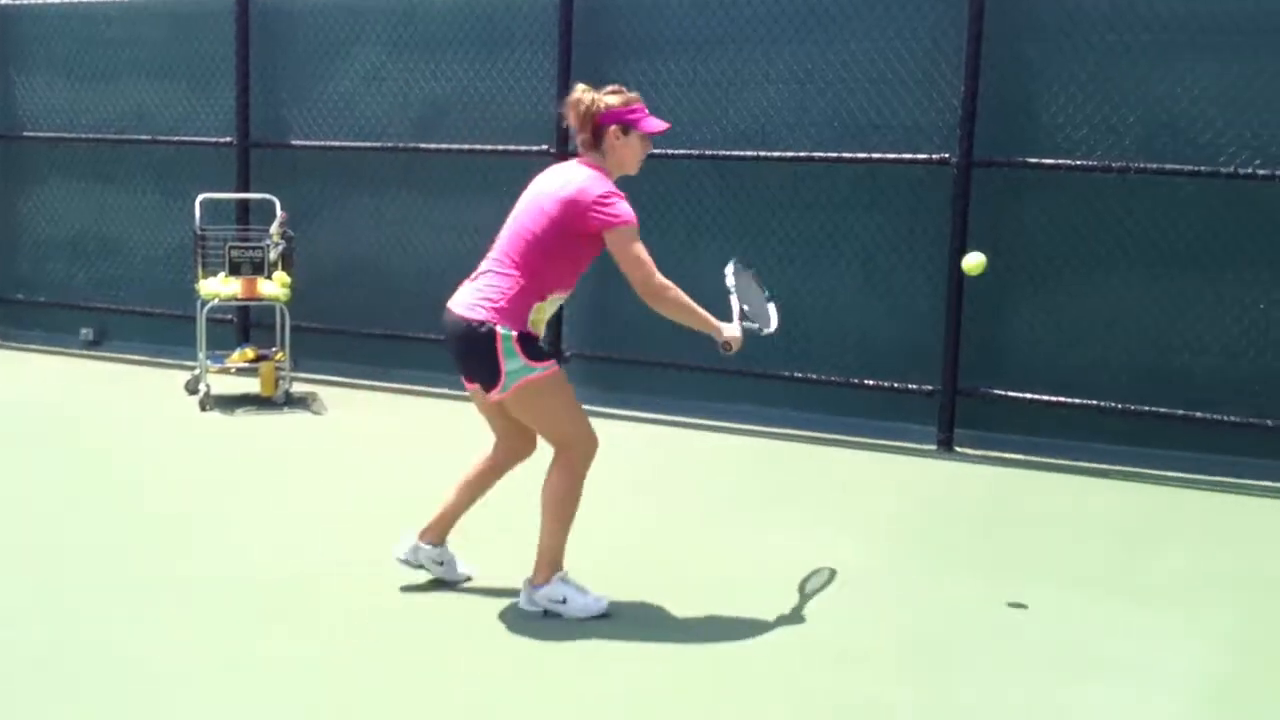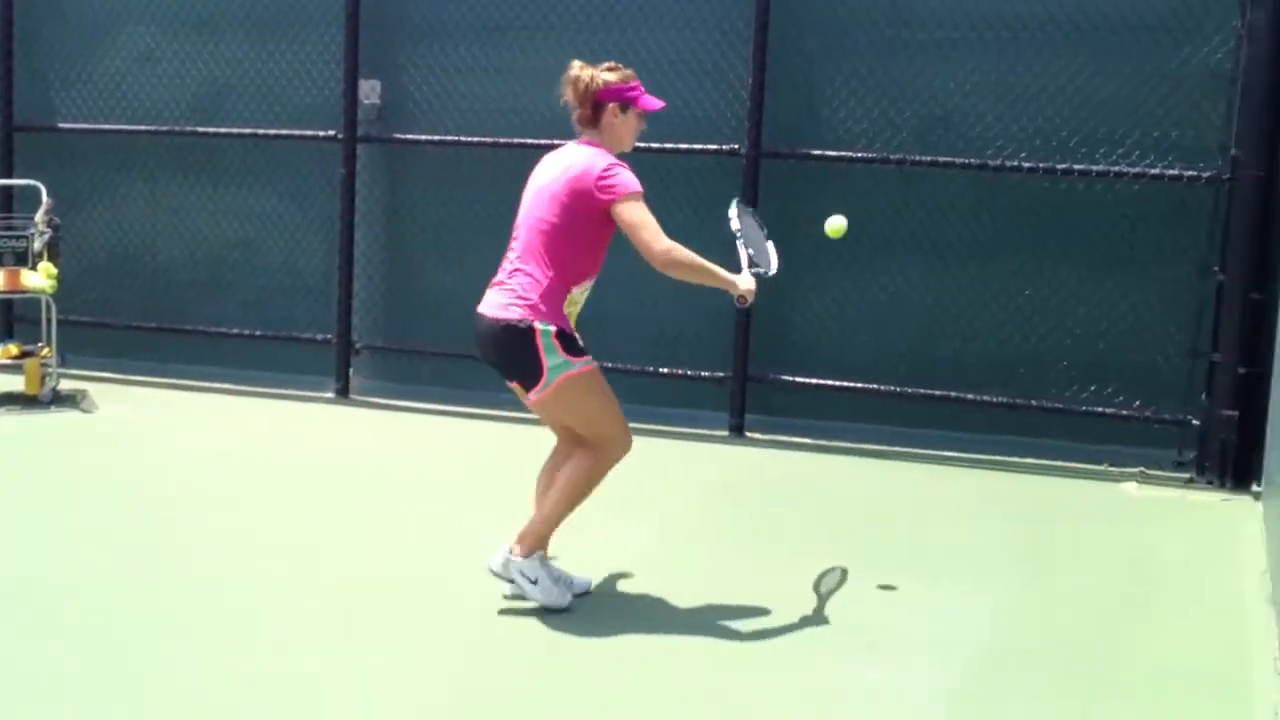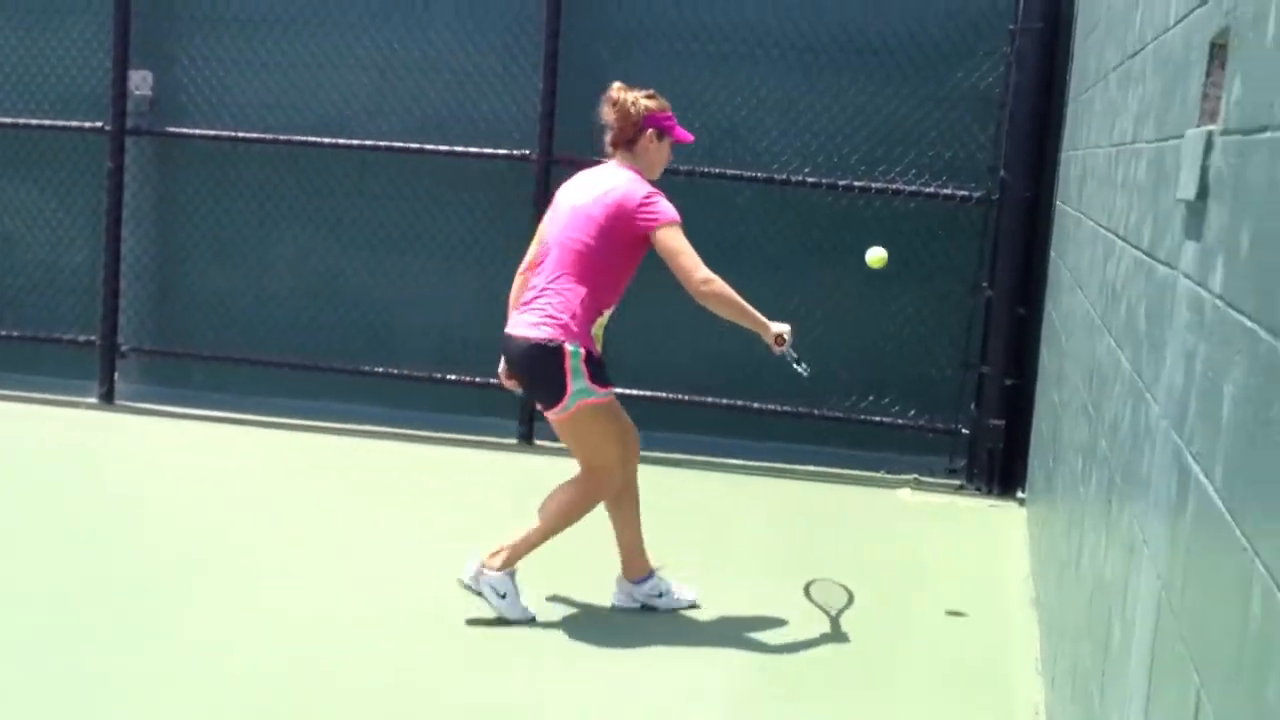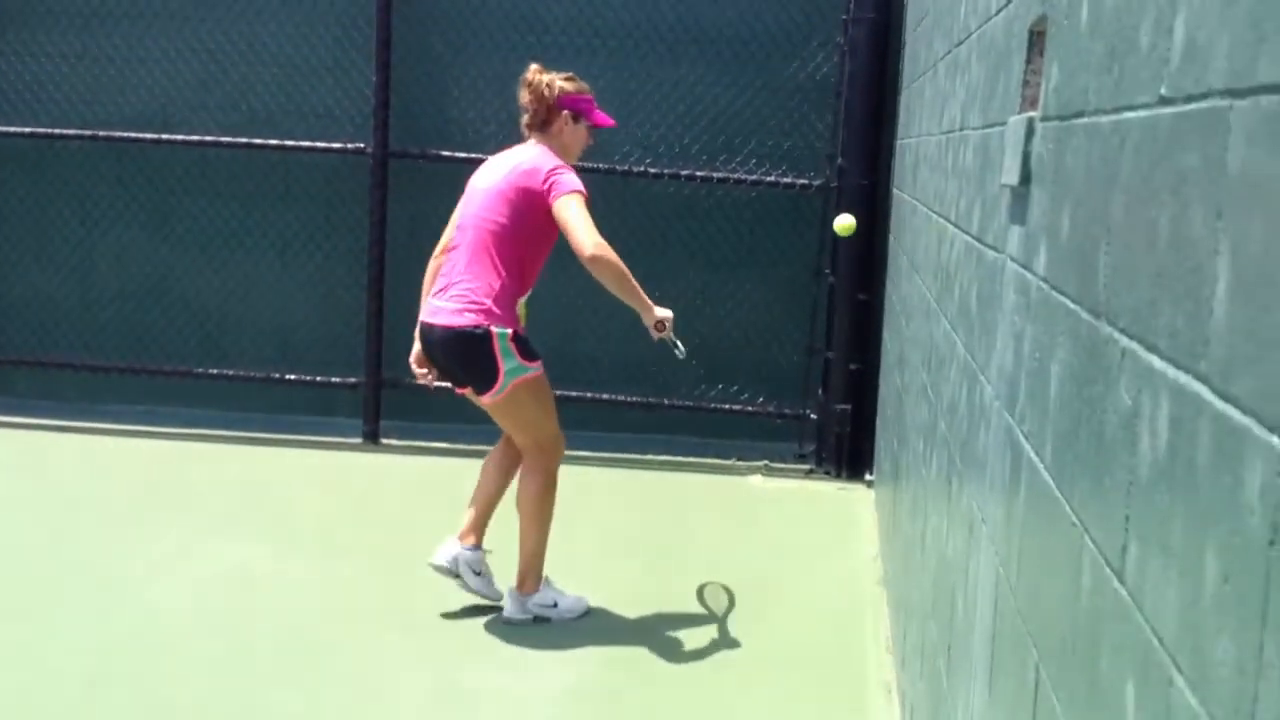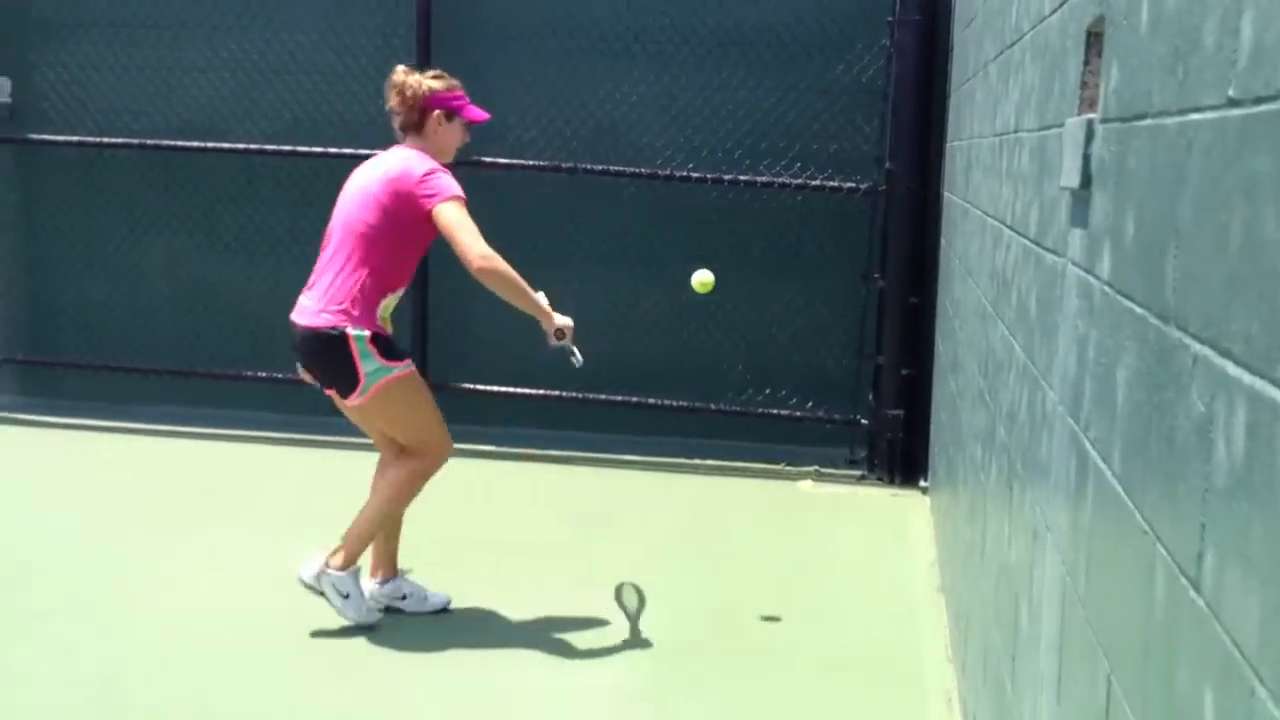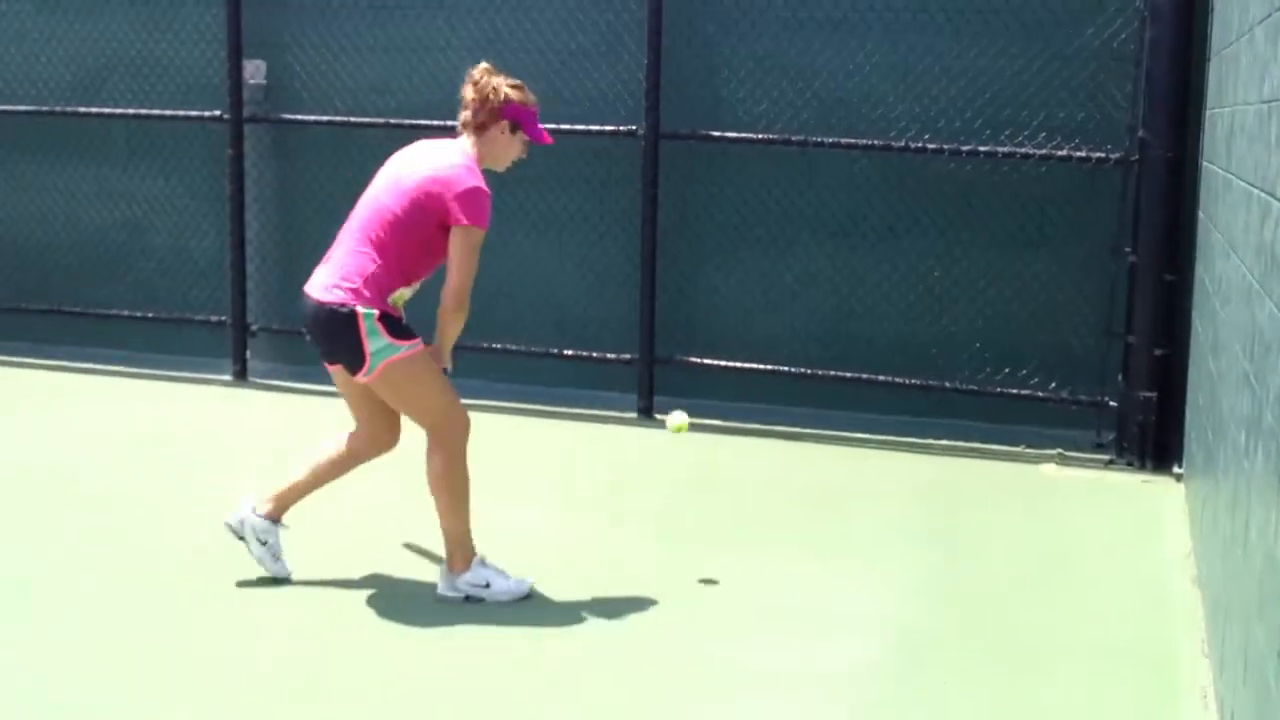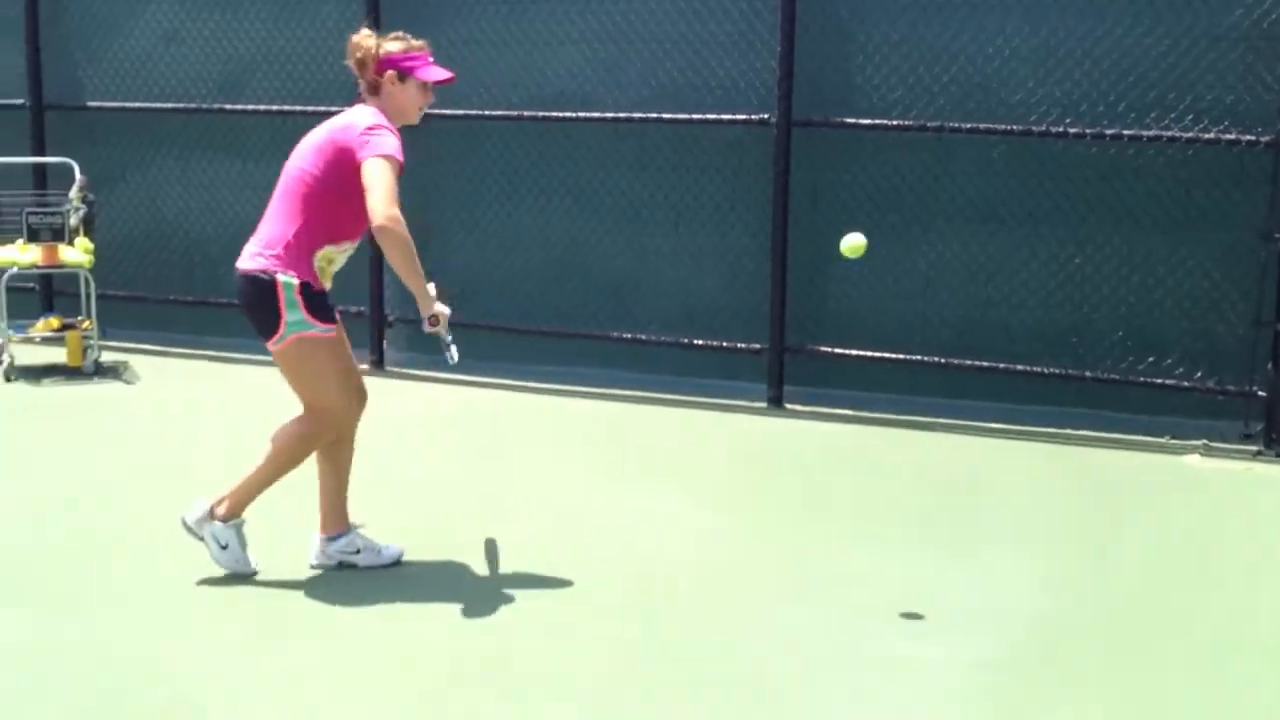
dt=0.7s
person 1, frame 1
left shoulder: (559, 174)
right shoulder: (602, 198)
right elbow: (654, 289)
right wrist: (719, 328)
left hip: (469, 323)
right hip: (495, 335)
left knee: (514, 444)
right knee: (577, 445)
left ankle: (429, 542)
right ankle: (545, 581)
person 1, frame 2
left shoulder: (556, 161)
right shoulder: (605, 171)
right elbow: (664, 255)
right wrist: (733, 281)
left hip: (501, 321)
right hip: (529, 331)
left knee: (578, 440)
right knee: (611, 440)
left ankle: (530, 561)
right ankle: (524, 550)
person 1, frame 3
left shoulder: (577, 183)
right shoulder: (643, 199)
left elbow: (527, 270)
right elbow: (701, 283)
left wrist: (512, 347)
right wrist: (763, 326)
left hip: (526, 341)
right hip: (560, 351)
left knee: (618, 453)
right knee: (602, 474)
left ankle: (638, 580)
right ankle: (496, 566)
person 1, frame 4
left shoulder: (493, 167)
right shoulder: (552, 173)
left elbow: (442, 254)
right elbow: (592, 252)
left wrist: (422, 339)
right wrist: (647, 308)
left hip: (440, 326)
right hip: (483, 333)
left knee: (522, 435)
right knee: (544, 450)
left ankle: (465, 544)
right ankle: (529, 592)
person 1, frame 5
left shoulder: (377, 168)
right shoulder: (426, 176)
right elbow: (481, 262)
right wrist: (546, 314)
left hip: (317, 329)
right hip: (347, 336)
left knee: (401, 449)
right knee: (430, 447)
left ankle: (387, 579)
right ankle: (338, 563)
person 1, frame 6
left shoulder: (421, 151)
right shoulder: (469, 188)
right elbow: (456, 296)
right wrist: (442, 352)
left hip: (328, 300)
right hip: (357, 314)
left knee: (375, 434)
right knee: (450, 426)
left ankle: (263, 513)
right ankle: (463, 569)
person 1, frame 7
left shoulder: (352, 126)
right shoulder: (376, 132)
right elbow: (385, 219)
right wrist: (427, 295)
left hip: (294, 282)
right hip: (281, 284)
left knee: (349, 399)
right knee: (330, 412)
left ankle: (337, 534)
right ankle: (220, 514)
